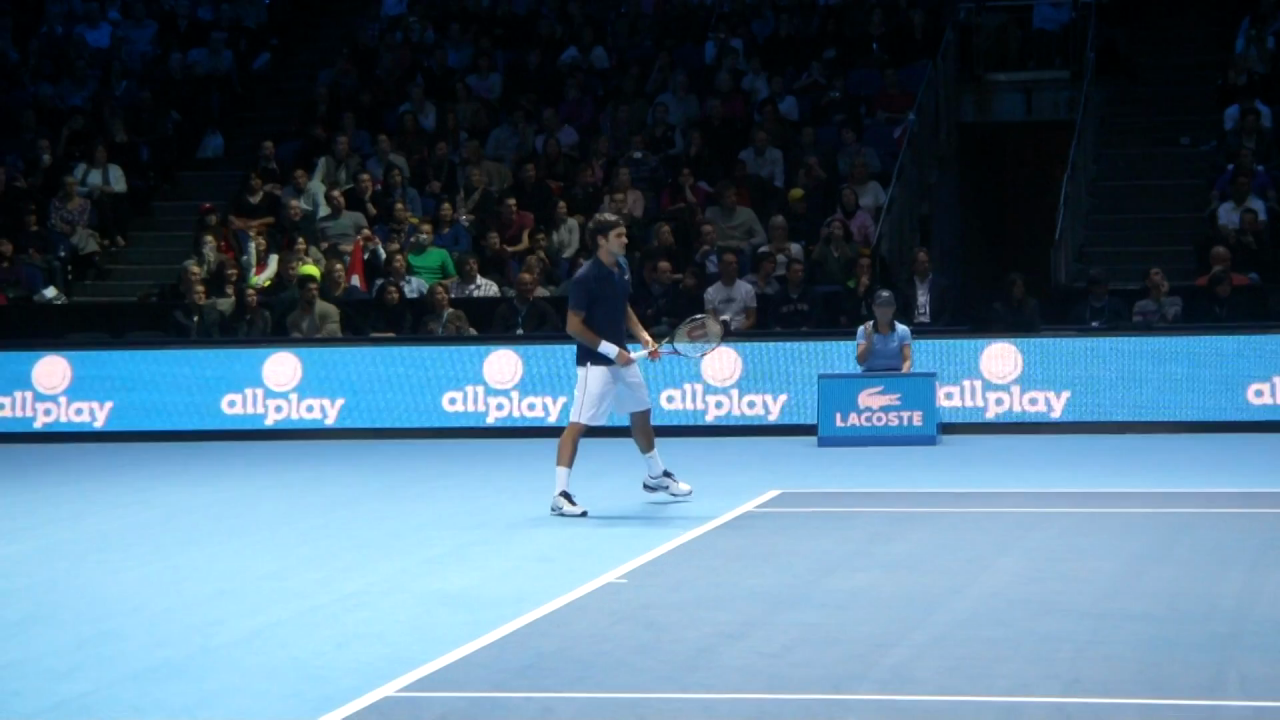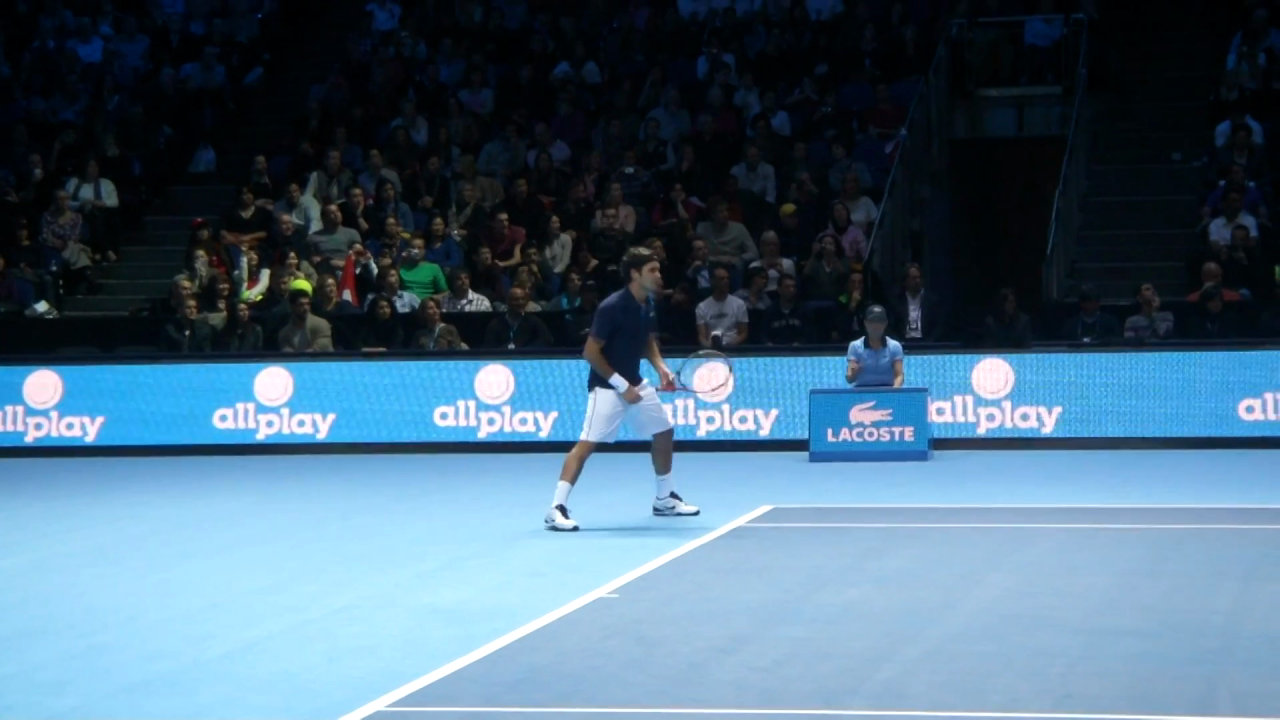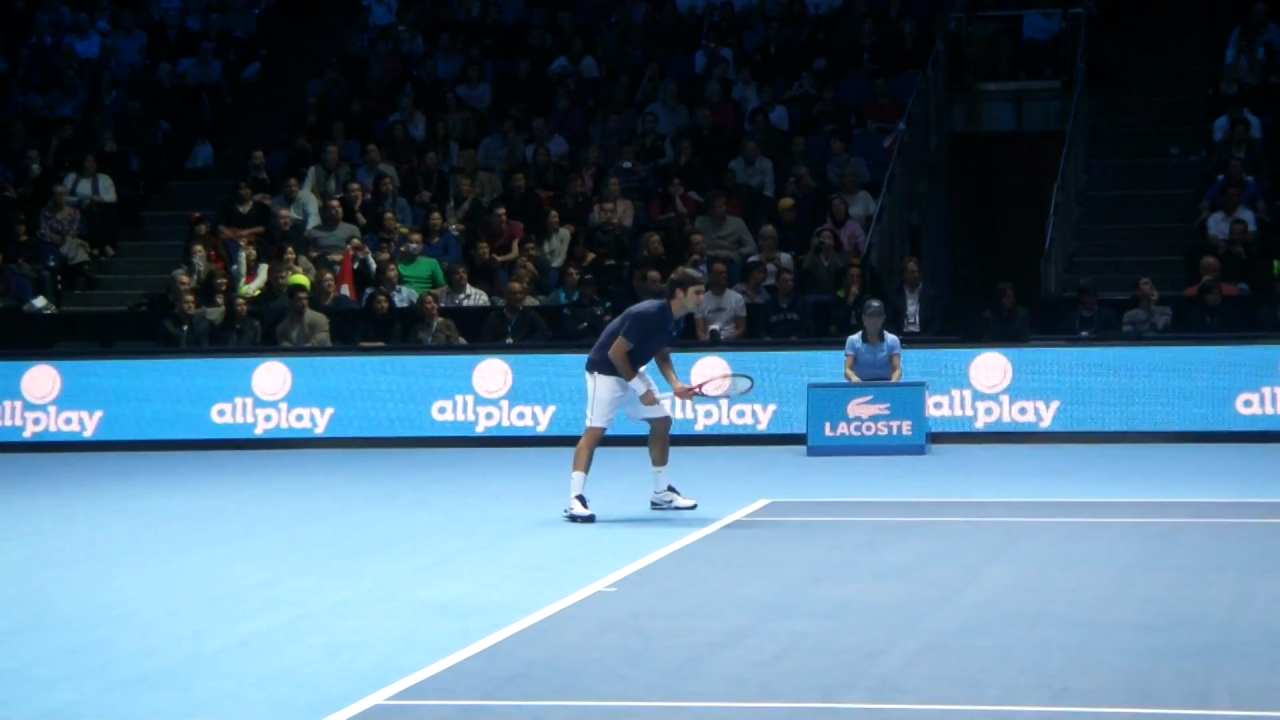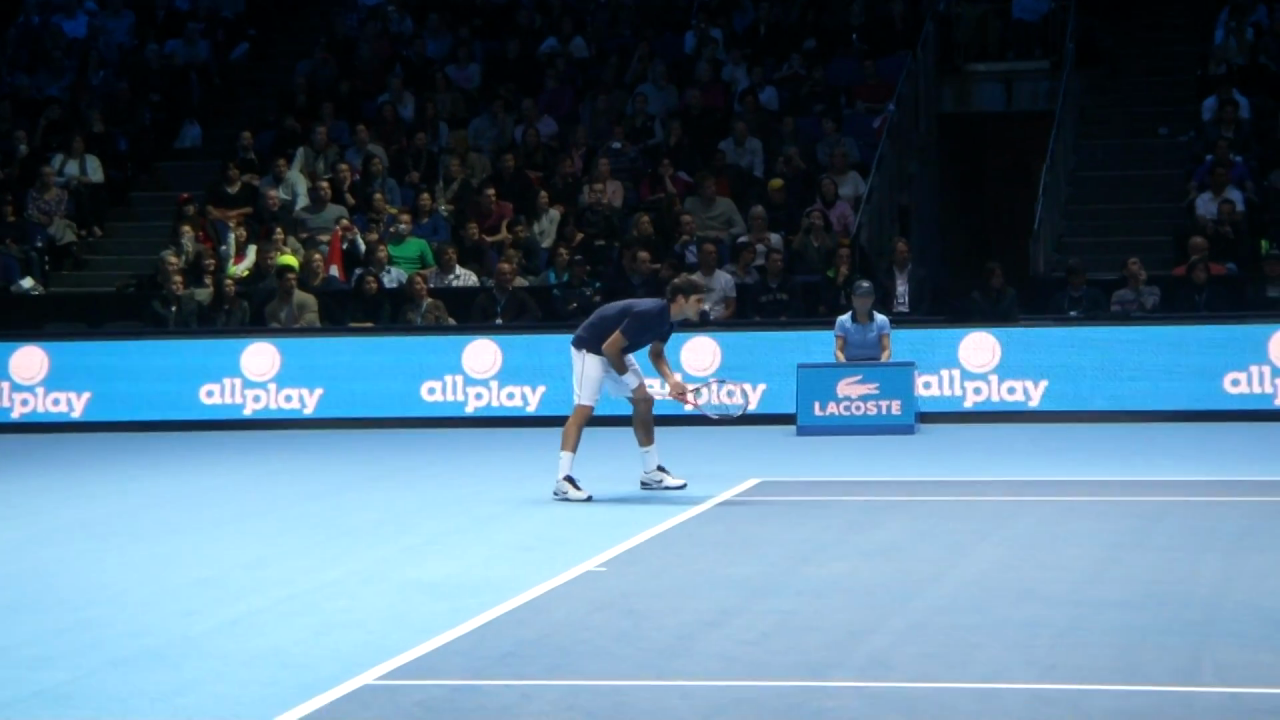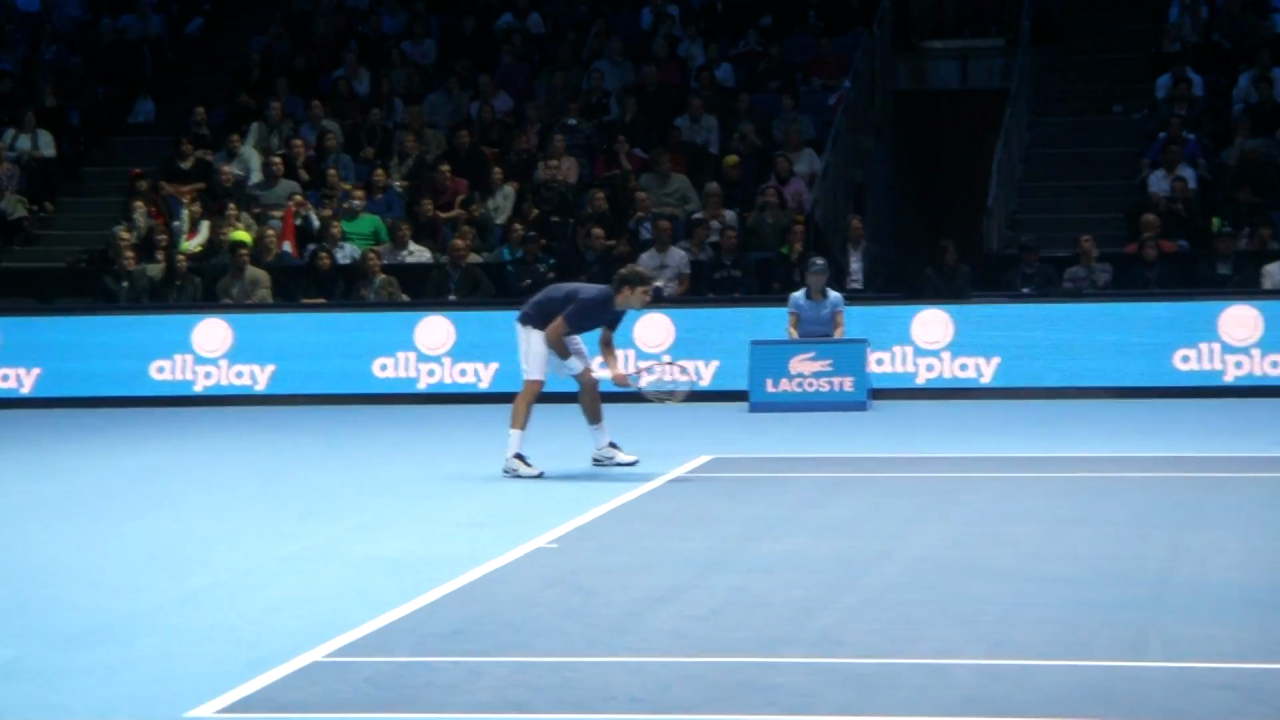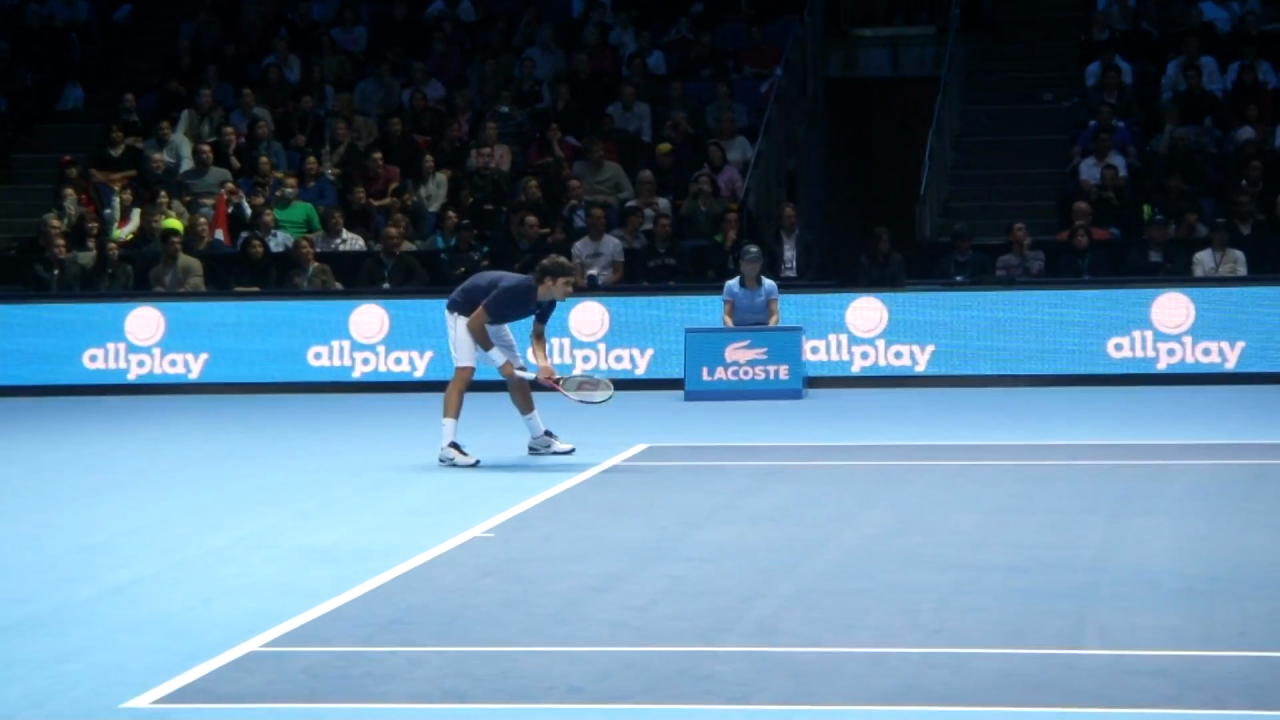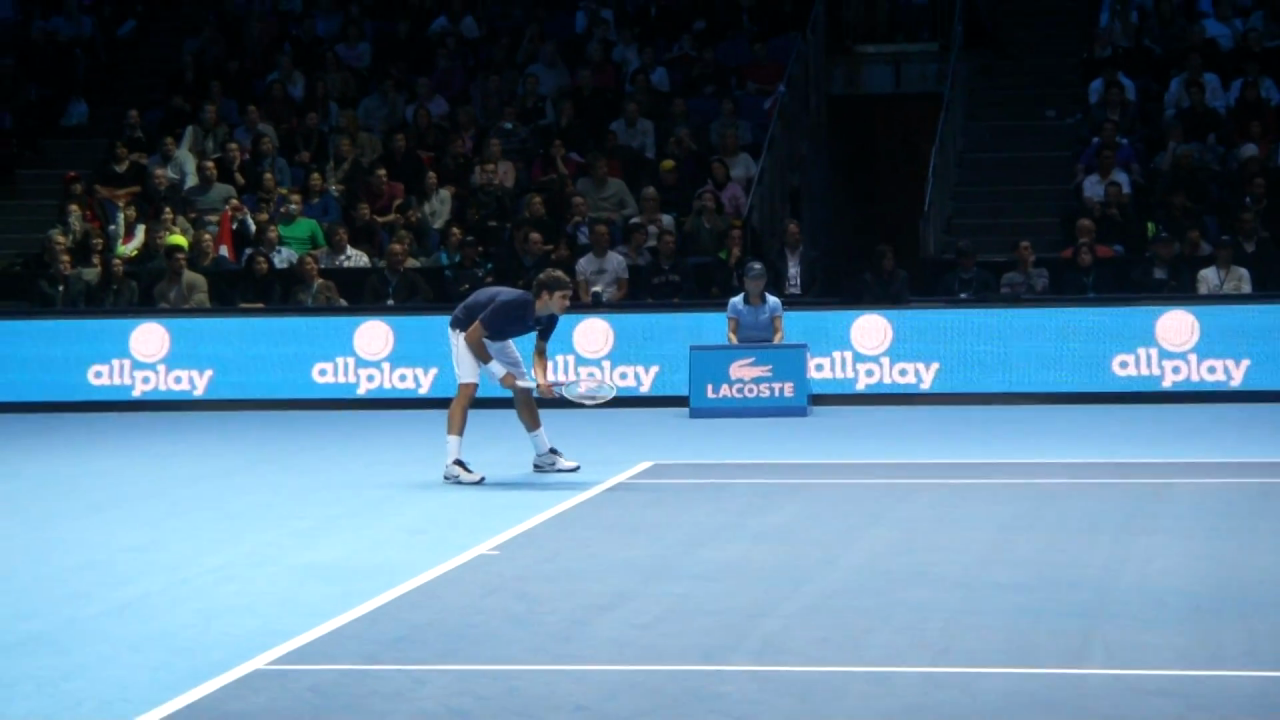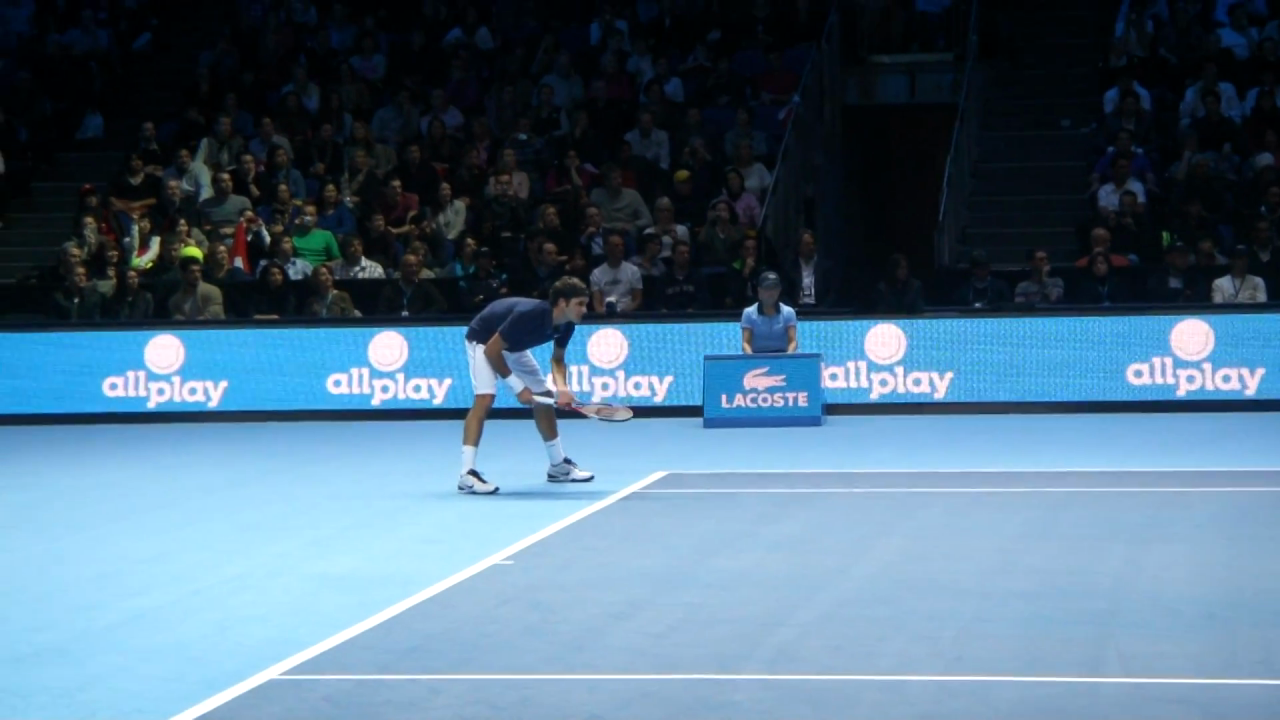
dt=0.2s
person 1, frame 1
left shoulder: (622, 268)
right shoulder: (586, 277)
right elbow: (573, 326)
left wrist: (643, 336)
right wrist: (611, 351)
left hip: (621, 358)
right hip: (596, 361)
left knee: (641, 414)
right knee: (579, 424)
left ankle: (656, 476)
right ankle: (560, 494)
person 1, frame 2
left shoulder: (650, 303)
right shoulder: (612, 307)
right elbow: (591, 352)
left wrist: (662, 368)
right wrist: (621, 386)
left hip: (634, 382)
right hip: (607, 385)
left knee: (664, 432)
right knee: (589, 442)
left ankle: (664, 499)
right ankle: (558, 508)
person 1, frame 3
left shoulder: (676, 319)
right shoulder: (649, 314)
left elbow: (662, 357)
right elbow: (615, 353)
left wrist: (675, 383)
right wrist: (640, 389)
left hip: (631, 369)
right hip: (605, 369)
left knee: (662, 421)
right knee: (596, 429)
left ankle: (662, 493)
right ankle: (575, 498)
person 1, frame 4
left shoulder: (669, 318)
right shoulder: (648, 313)
left elbow: (656, 353)
right elbow: (609, 348)
left wrist: (672, 380)
right wrist: (633, 383)
left hip: (615, 350)
right hip: (590, 347)
left knee: (644, 402)
right knee: (584, 408)
left ankle: (651, 472)
right ankle: (563, 480)
person 1, frame 5
left shoulder: (618, 308)
right shoulder: (592, 301)
left elbow: (605, 341)
right elbow: (552, 334)
left wrist: (615, 370)
right wrist: (577, 367)
left hip: (561, 328)
right hip: (536, 324)
left knee: (590, 382)
right knee: (534, 384)
left ankle: (603, 449)
right ankle: (513, 458)
person 1, frame 6
left shoulder: (547, 302)
right shoulder: (513, 290)
left elbow: (537, 335)
right elbow: (474, 323)
left wrist: (543, 365)
right wrist: (500, 361)
left hip: (492, 317)
right hip: (465, 312)
left knee: (517, 373)
right knee: (465, 372)
left ankle: (539, 437)
right ankle: (448, 447)
person 1, frame 7
left shoulder: (549, 317)
right shoulder: (510, 305)
left elbow: (539, 352)
right elbow: (472, 336)
left wrist: (541, 380)
right wrist: (500, 372)
left hip: (497, 335)
right hip: (467, 330)
left knee: (524, 389)
right knee: (468, 388)
left ankle: (544, 454)
right ankle: (452, 464)
person 1, frame 8
left shoulder: (566, 324)
right shoulder: (528, 315)
left elbow: (557, 360)
right elbow: (491, 350)
left wrist: (562, 388)
right wrist: (518, 387)
left hip: (514, 347)
right hip: (484, 340)
left knee: (544, 397)
right knee: (485, 399)
left ankle: (558, 465)
right ankle: (467, 474)
